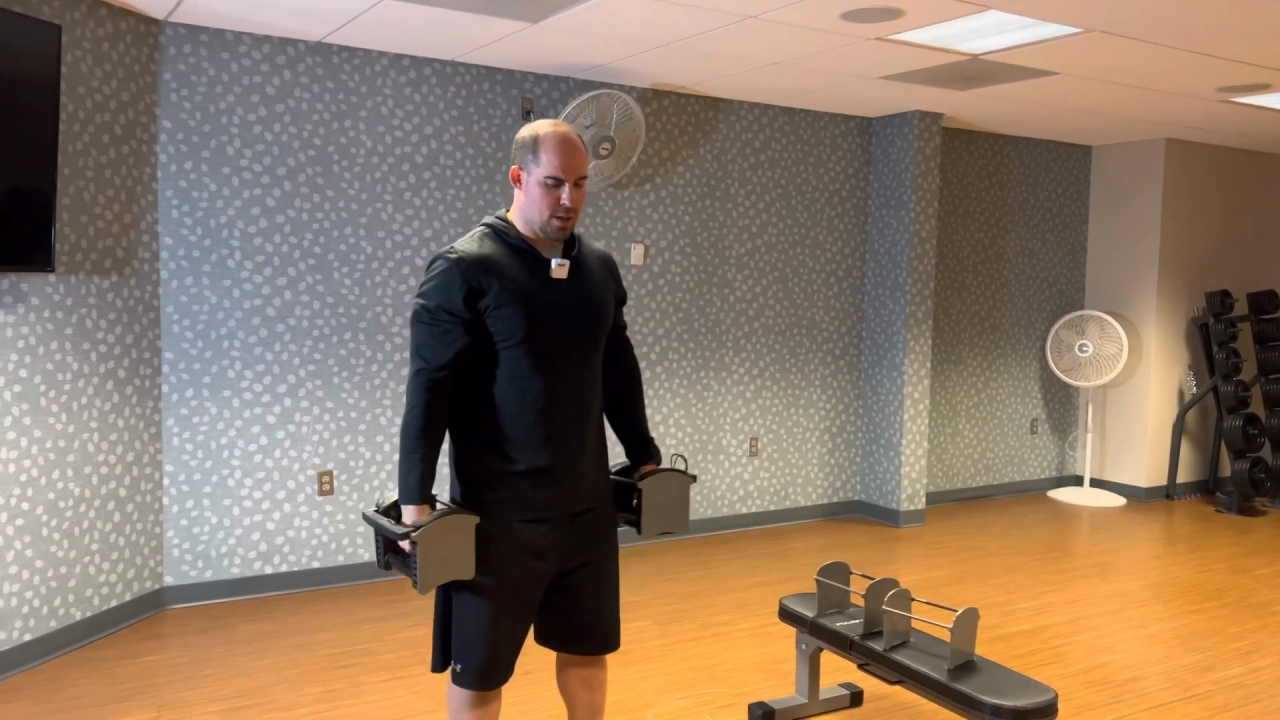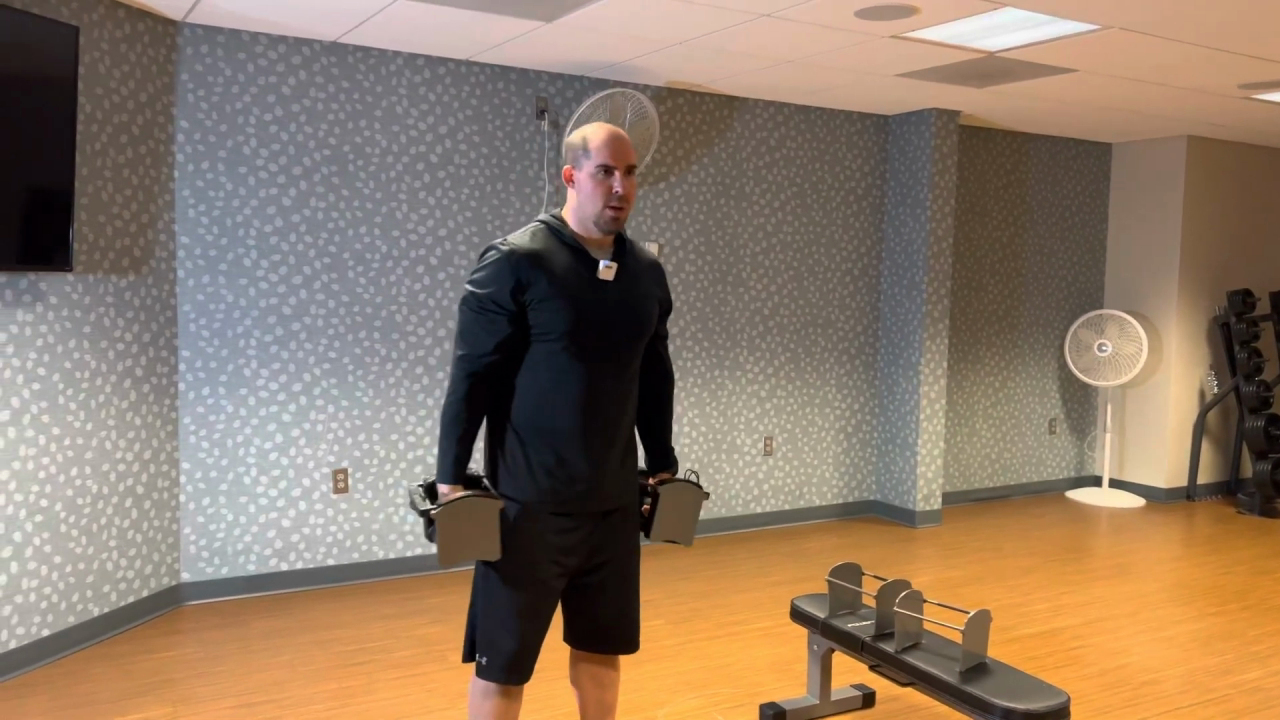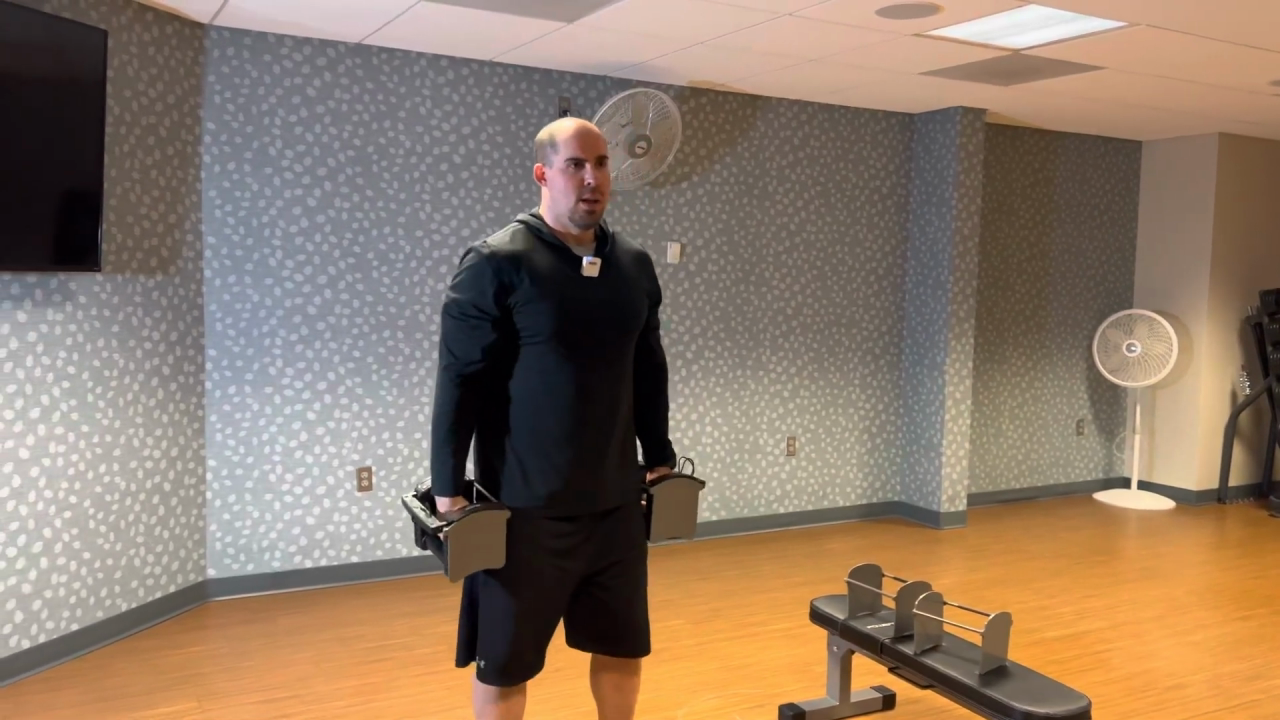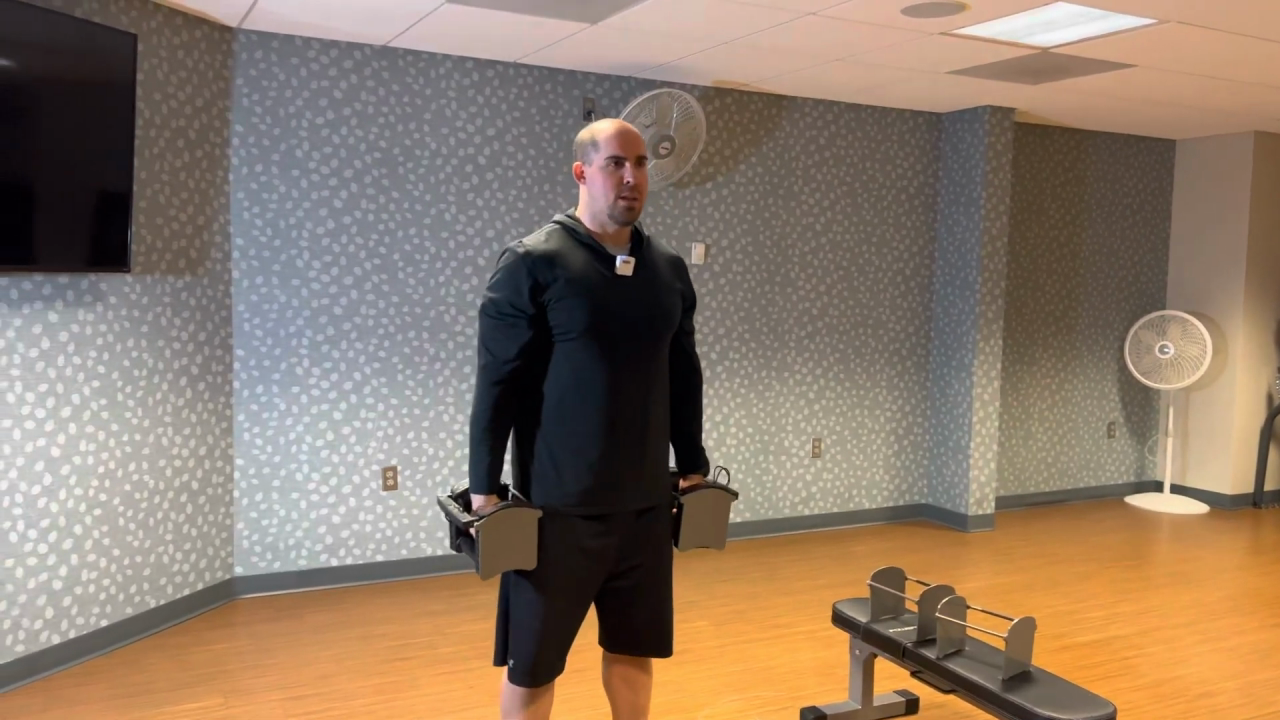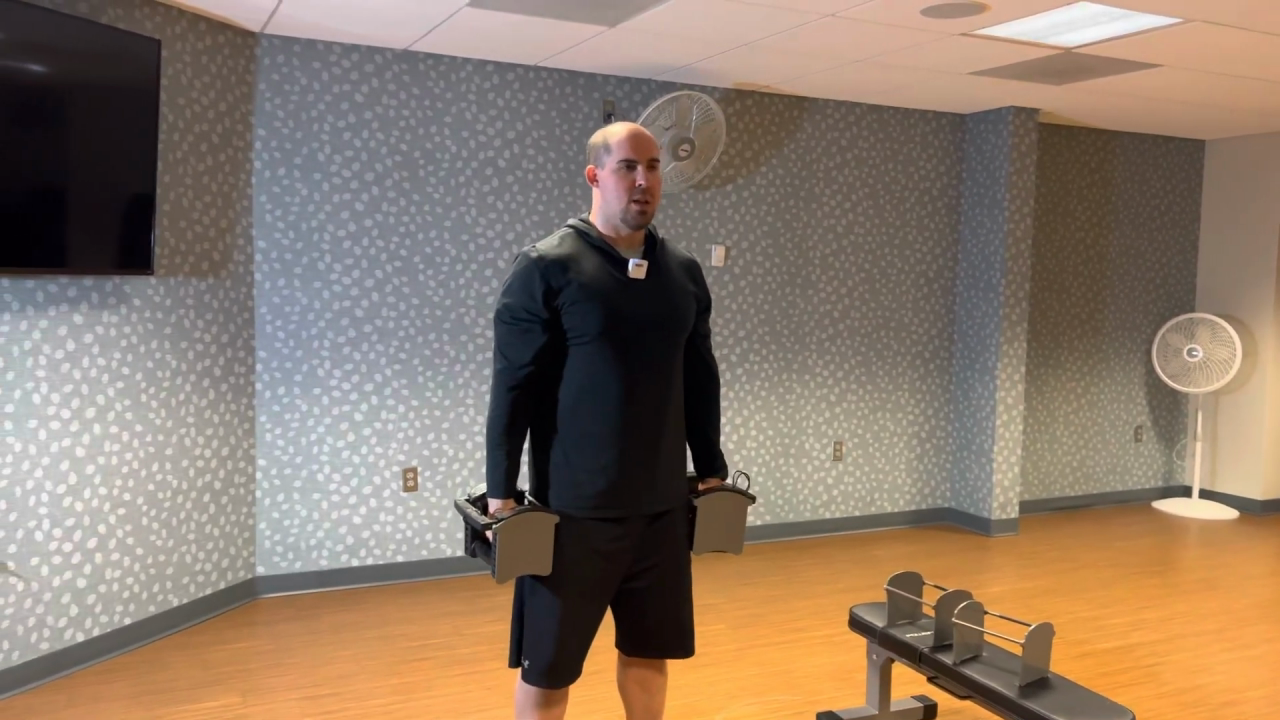
dt=0.5s
person 1, frame 1
left shoulder: (600, 268)
right shoulder: (465, 269)
left elbow: (620, 372)
right elbow: (430, 391)
left wrist: (644, 457)
right wrist: (415, 498)
left hip: (587, 501)
right hip: (498, 511)
left knee: (588, 646)
right knee: (479, 665)
person 1, frame 2
left shoulder: (646, 273)
right shoulder: (514, 263)
right elbow: (471, 375)
left wrist: (662, 463)
right wrist: (452, 475)
left hip: (613, 498)
right hip: (529, 499)
left knee: (602, 644)
right knee: (503, 657)
person 1, frame 3
left shoulder: (634, 266)
right shoulder: (495, 264)
right elbow: (459, 382)
left wrist: (659, 457)
right wrist: (449, 488)
left hip: (615, 499)
right hip: (526, 504)
left knee: (622, 645)
right knee: (504, 660)
person 1, frame 4
left shoulder: (669, 270)
right shoulder: (531, 264)
left elbow: (683, 376)
right elbow: (497, 383)
left wrist: (692, 466)
right wrist: (485, 487)
left hip: (645, 499)
right hip: (558, 503)
left knee: (635, 646)
right knee: (532, 658)
person 1, frame 5
left shoulder: (684, 273)
right shoulder: (545, 268)
left elbow: (700, 380)
right elbow: (513, 387)
left wrist: (711, 469)
right wrist: (501, 491)
left hip: (661, 504)
right hip: (572, 507)
left knee: (649, 649)
right knee: (548, 661)
